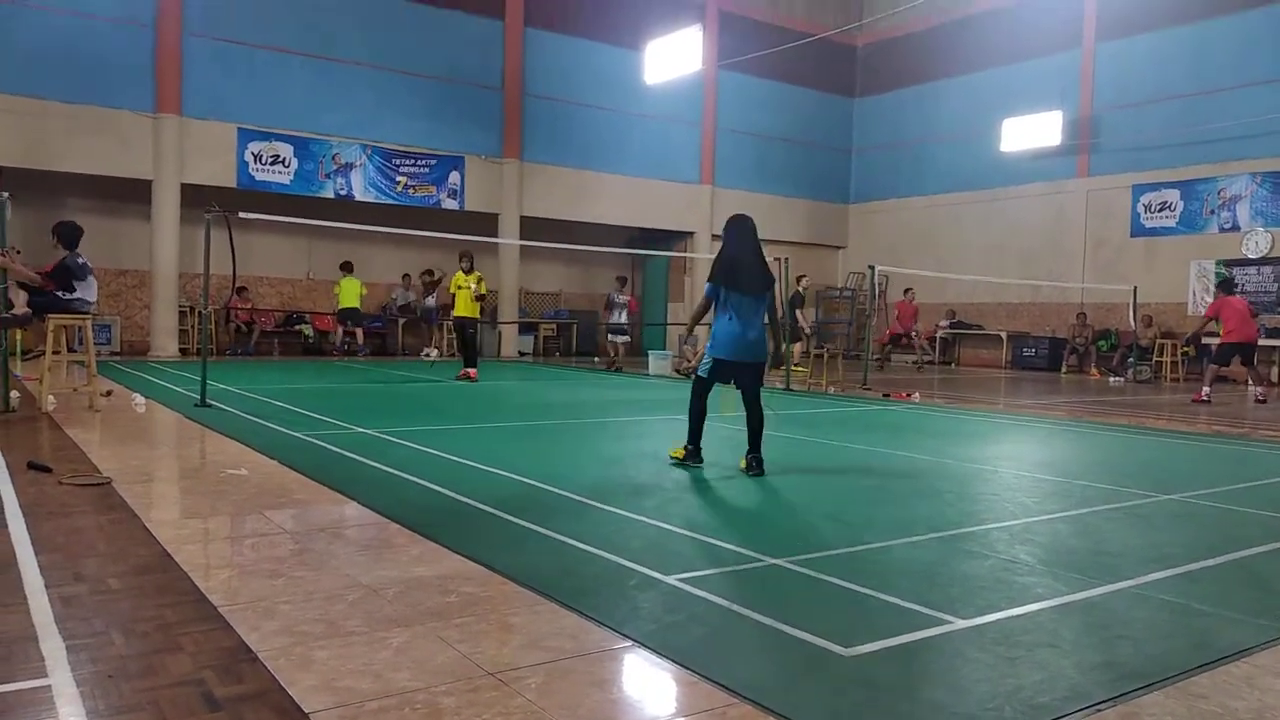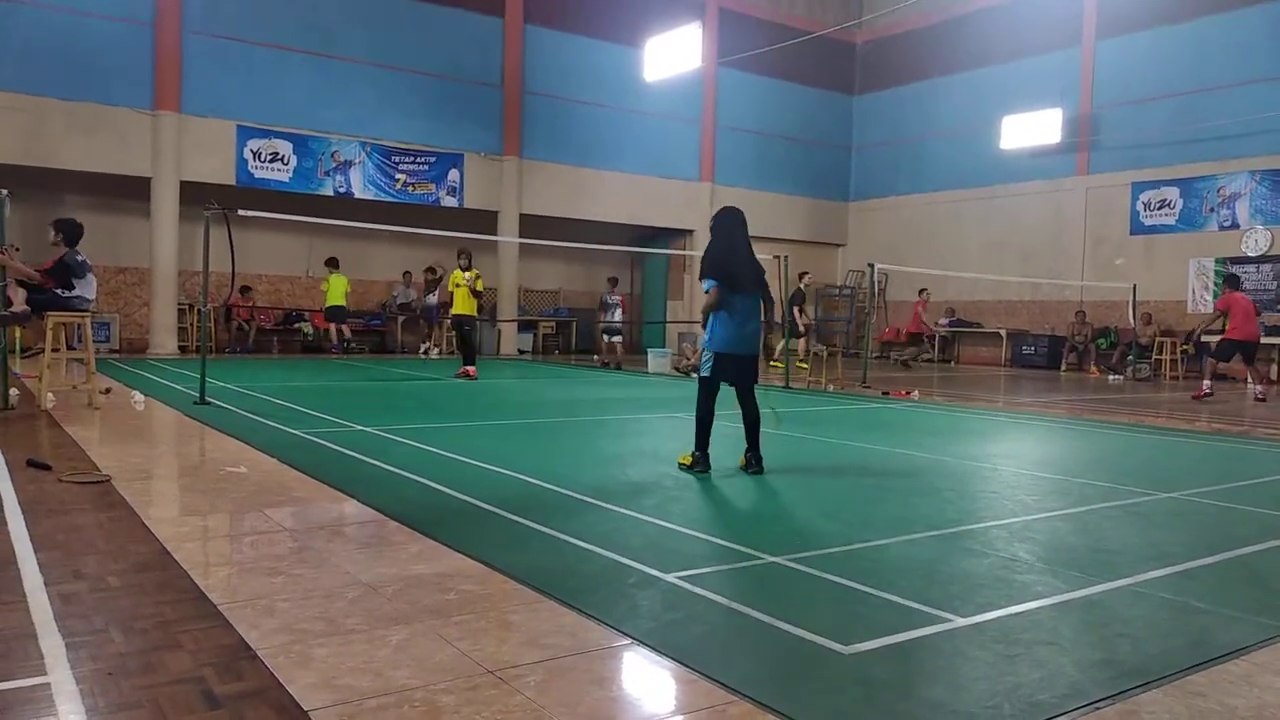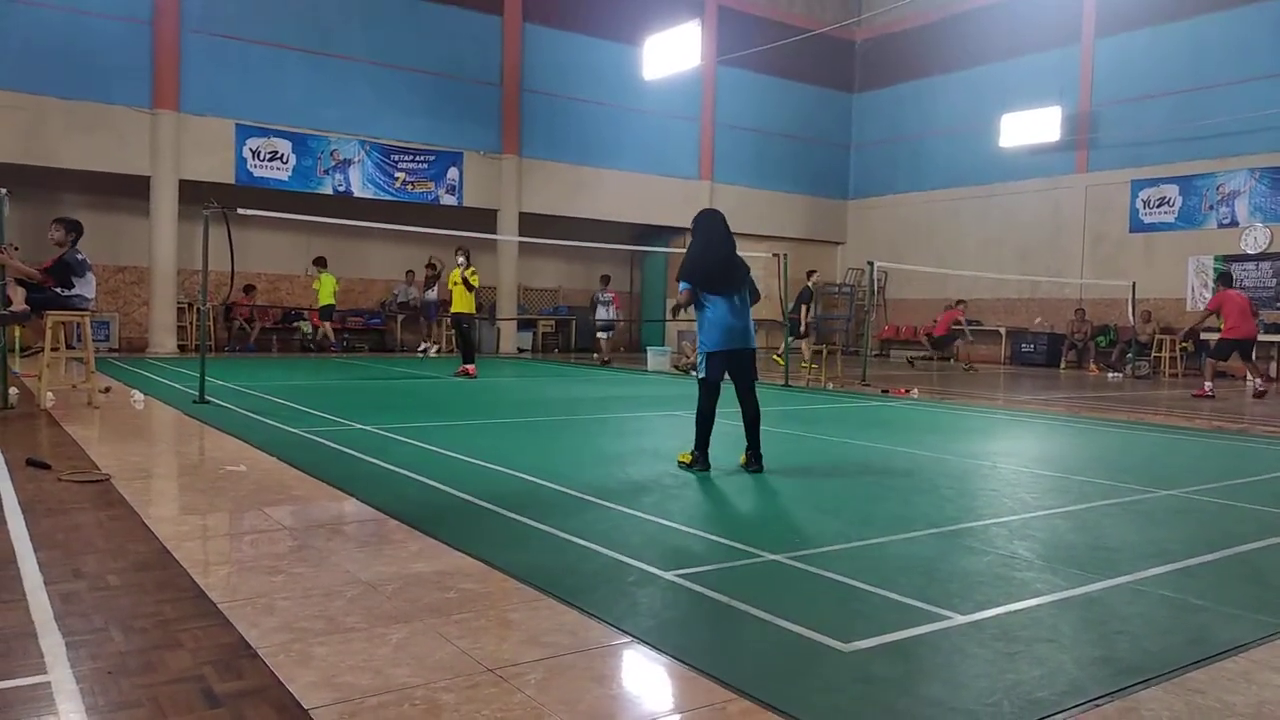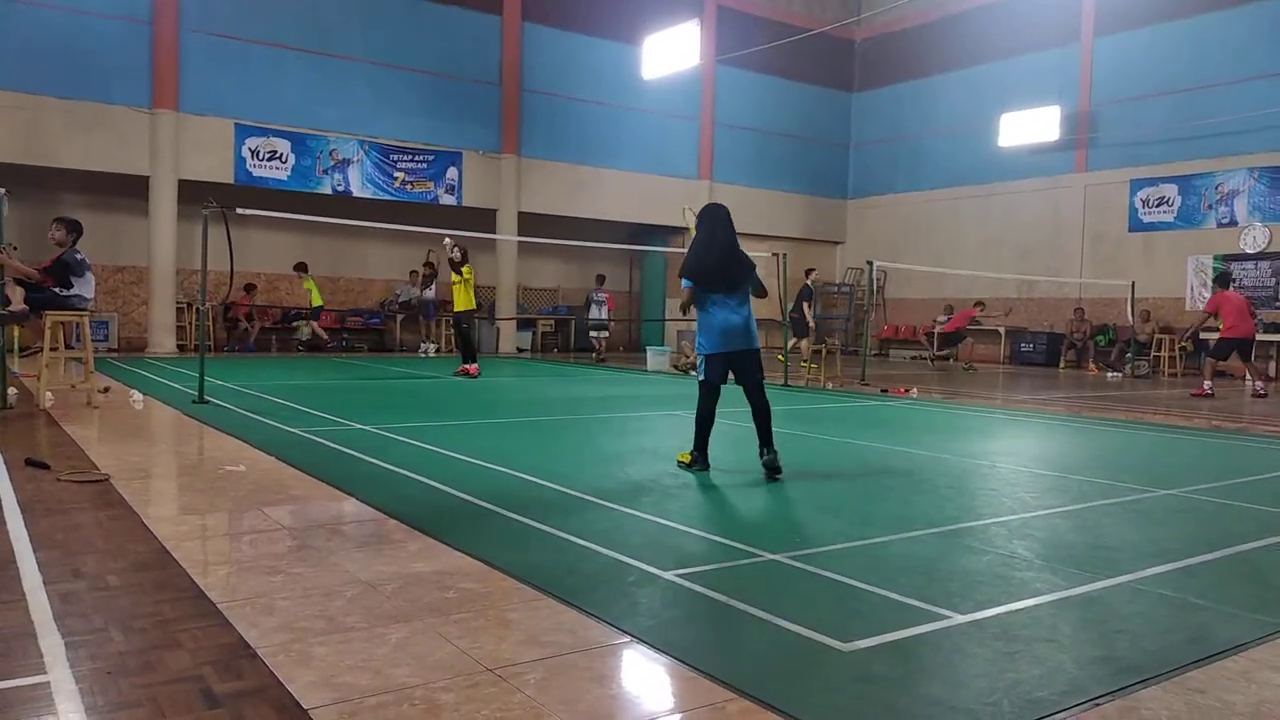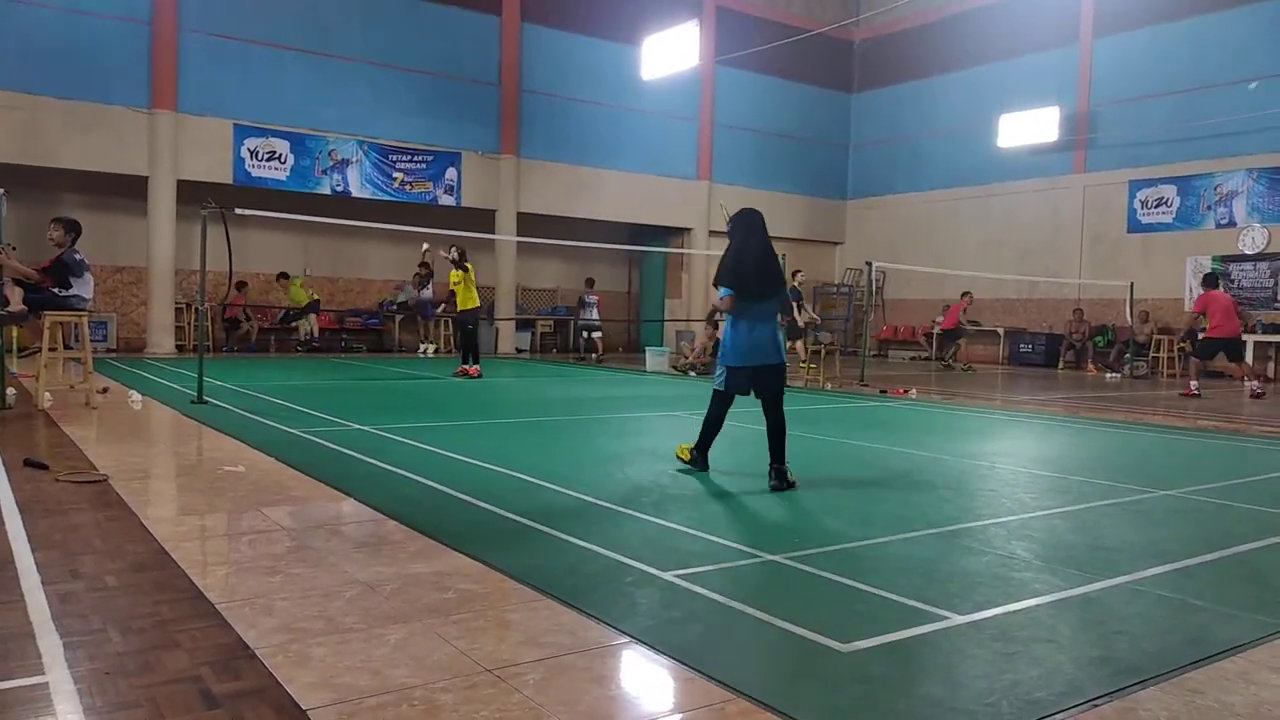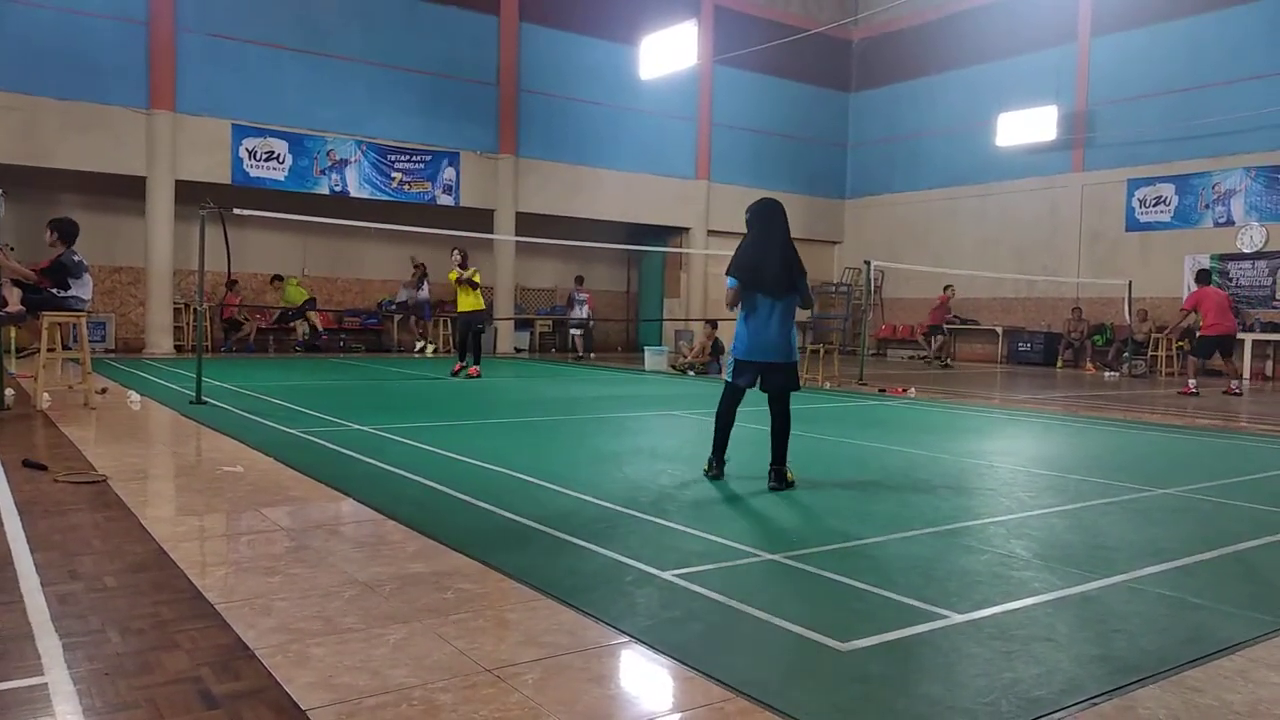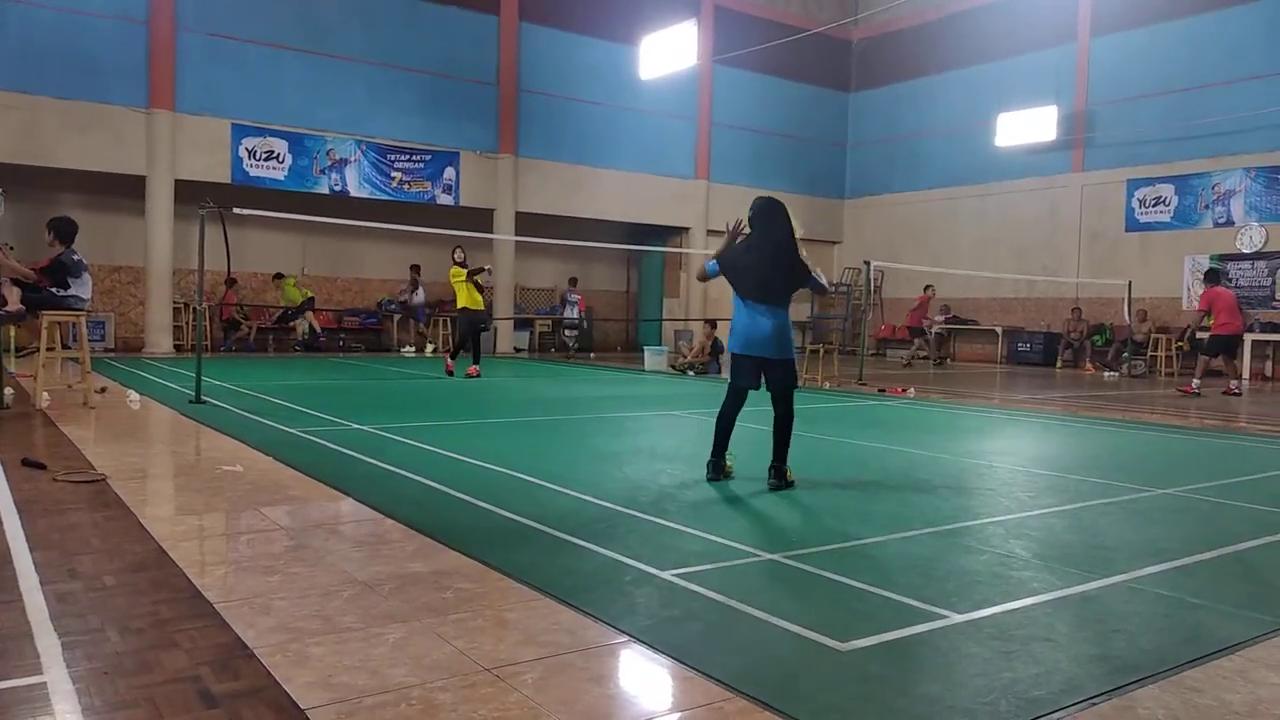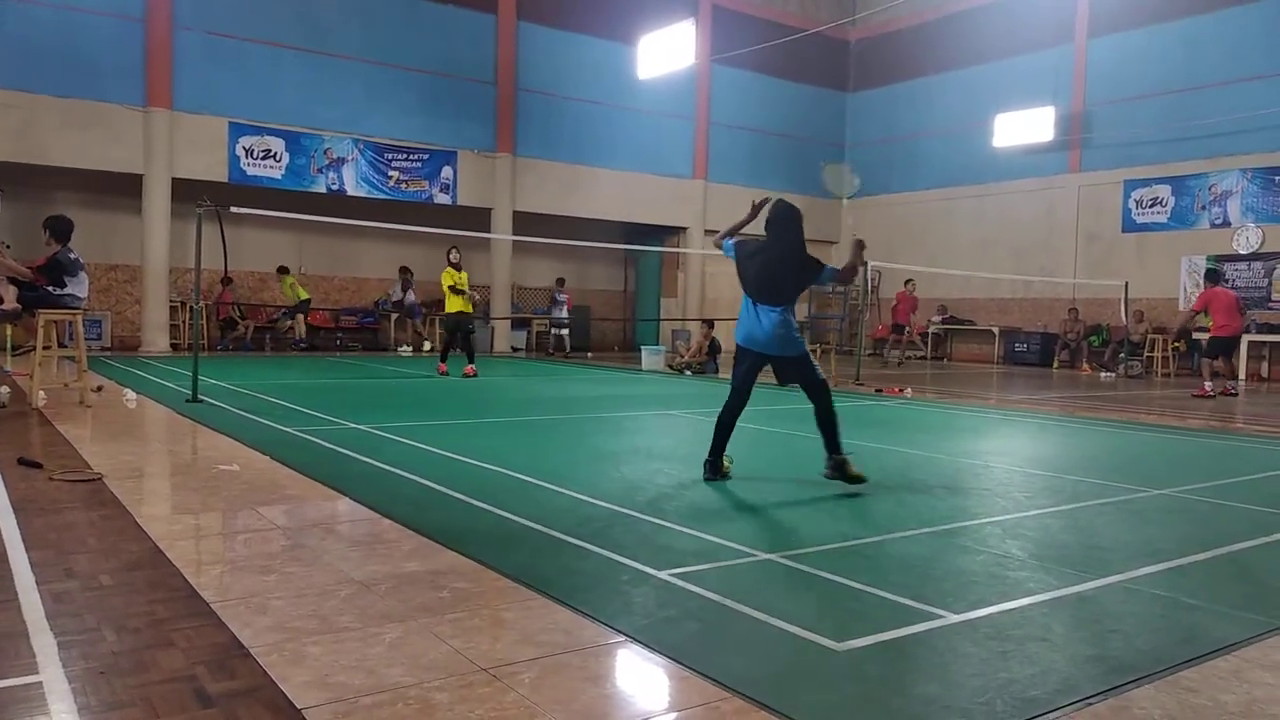
dt=0.3s
person 1, frame 1
left shoulder: (724, 266)
right shoulder: (762, 272)
left elbow: (705, 304)
right elbow: (772, 311)
left wrist: (690, 326)
right wrist: (777, 344)
left hip: (724, 344)
right hip: (755, 347)
left knee: (700, 391)
right knee: (752, 400)
left ankle: (693, 449)
right ankle: (754, 458)
person 1, frame 2
left shoulder: (715, 259)
right shoulder: (751, 264)
left elbow: (714, 298)
right elbow: (768, 301)
left wrist: (704, 315)
left hip: (721, 340)
right hip: (749, 341)
left knee: (706, 396)
right knee: (747, 397)
left ankle: (700, 455)
right ankle: (753, 457)
person 1, frame 3
left shoulder: (694, 262)
right shoulder: (736, 262)
left elbow: (685, 298)
right elbow: (755, 297)
left wrist: (677, 305)
left hip: (713, 337)
right hip: (743, 336)
left knee: (708, 396)
right knee: (747, 396)
left ankle: (700, 455)
right ankle: (754, 455)
person 1, frame 4
left shoulder: (696, 259)
right shoulder: (740, 259)
left elbow: (687, 298)
right elbow: (761, 292)
left wrist: (684, 305)
left hip: (713, 337)
right hip: (744, 336)
left knee: (708, 396)
right knee: (756, 395)
left ankle: (699, 455)
right ankle: (768, 451)
person 1, frame 5
left shoulder: (732, 262)
right shoulder: (772, 266)
left elbow: (729, 305)
right elbow: (786, 308)
left wrist: (717, 307)
left hip: (738, 349)
right hip: (770, 349)
left knee: (720, 403)
right knee: (773, 408)
left ankle: (699, 454)
right ankle: (778, 469)
person 1, frame 6
left shoulder: (747, 254)
right shoulder: (790, 259)
left elbow: (732, 300)
right elbow: (807, 302)
left wrist: (733, 300)
left hip: (748, 343)
right hip: (782, 346)
left knee: (729, 401)
right knee: (779, 407)
left ankle: (716, 461)
right ankle: (778, 471)
person 1, frame 7
left shoulder: (738, 253)
right shoulder: (789, 259)
left elbow: (701, 274)
right elbow: (821, 289)
left wrist: (728, 243)
right wrist: (820, 275)
left hip: (744, 340)
right hip: (778, 342)
left knee: (733, 400)
right knee: (782, 405)
left ankle: (716, 463)
right ankle: (777, 467)
person 1, frame 8
left shoulder: (750, 251)
right shoulder: (802, 262)
left elbow: (718, 241)
right elbow: (846, 277)
left wrist: (748, 217)
right wrist: (857, 252)
left hip: (749, 339)
right hip: (785, 340)
left knee: (736, 400)
right knee: (821, 396)
left ankle: (714, 462)
right ankle: (835, 460)
